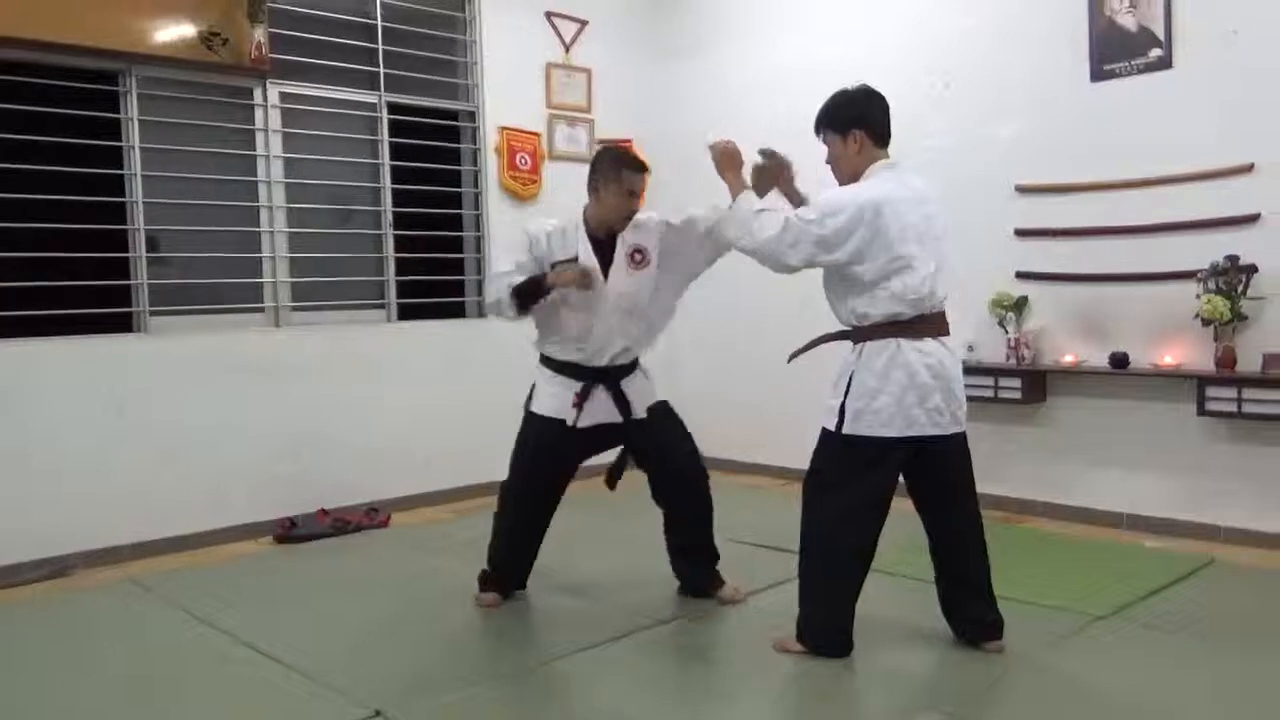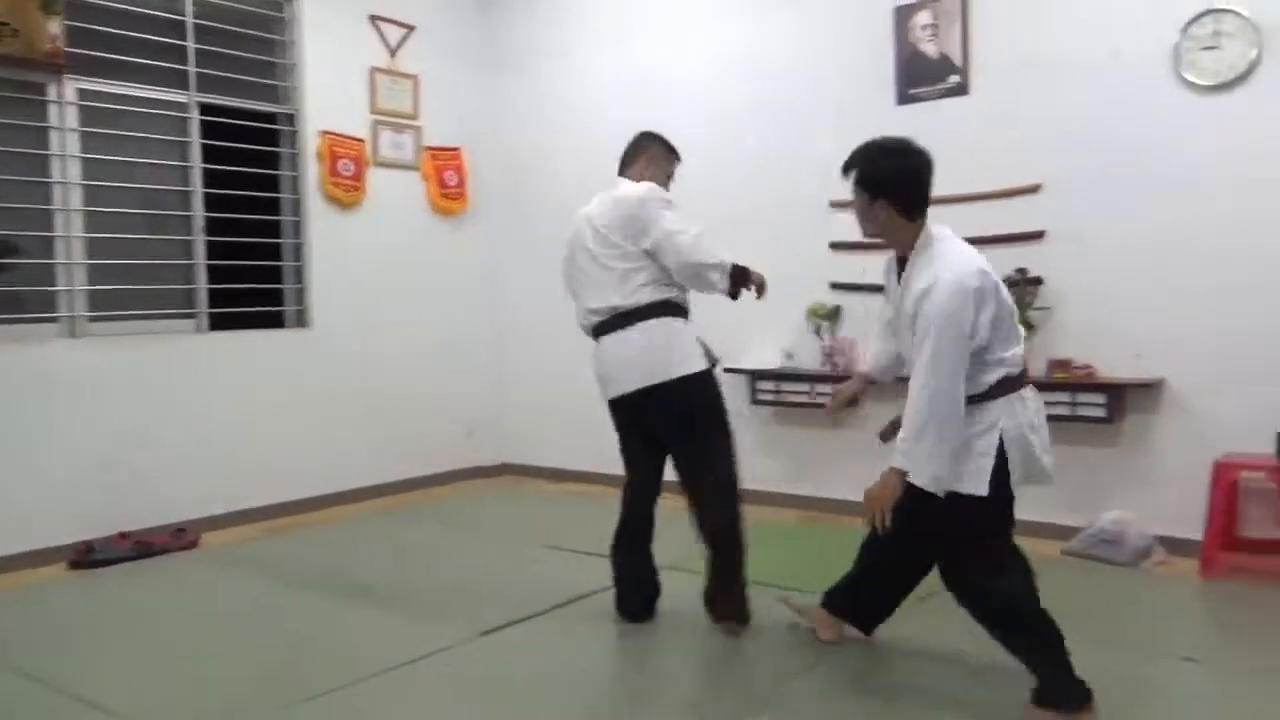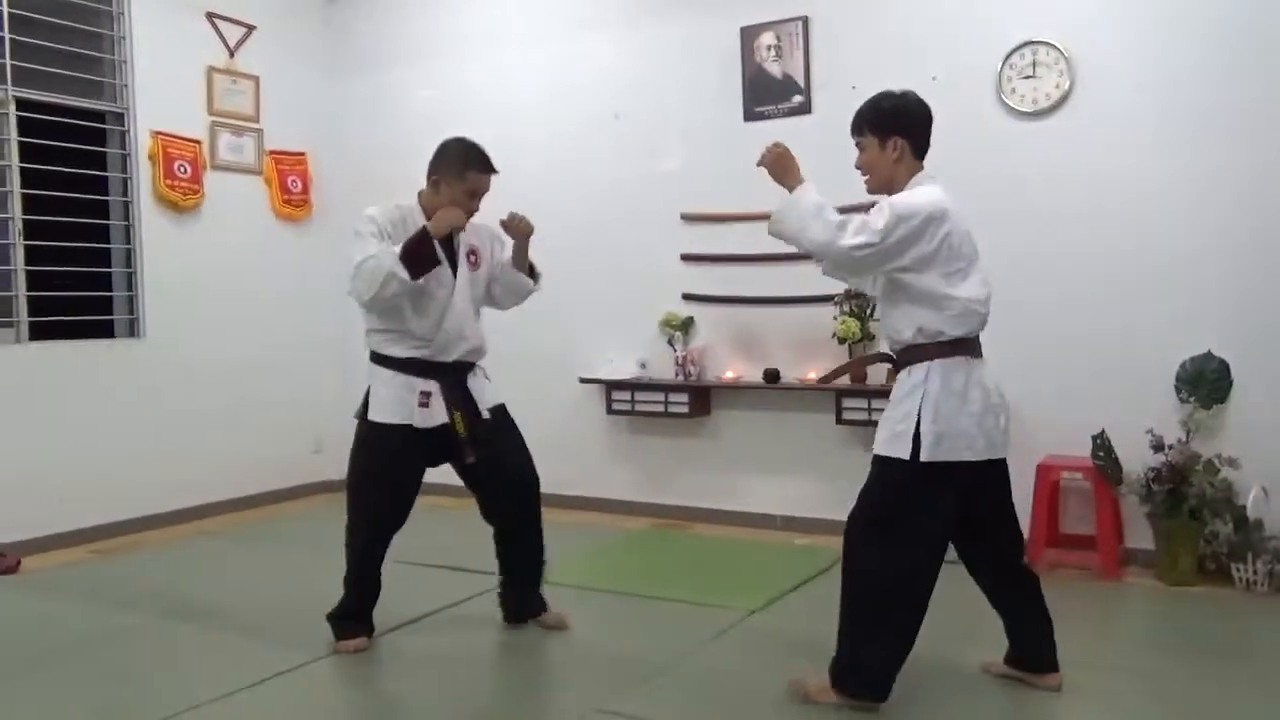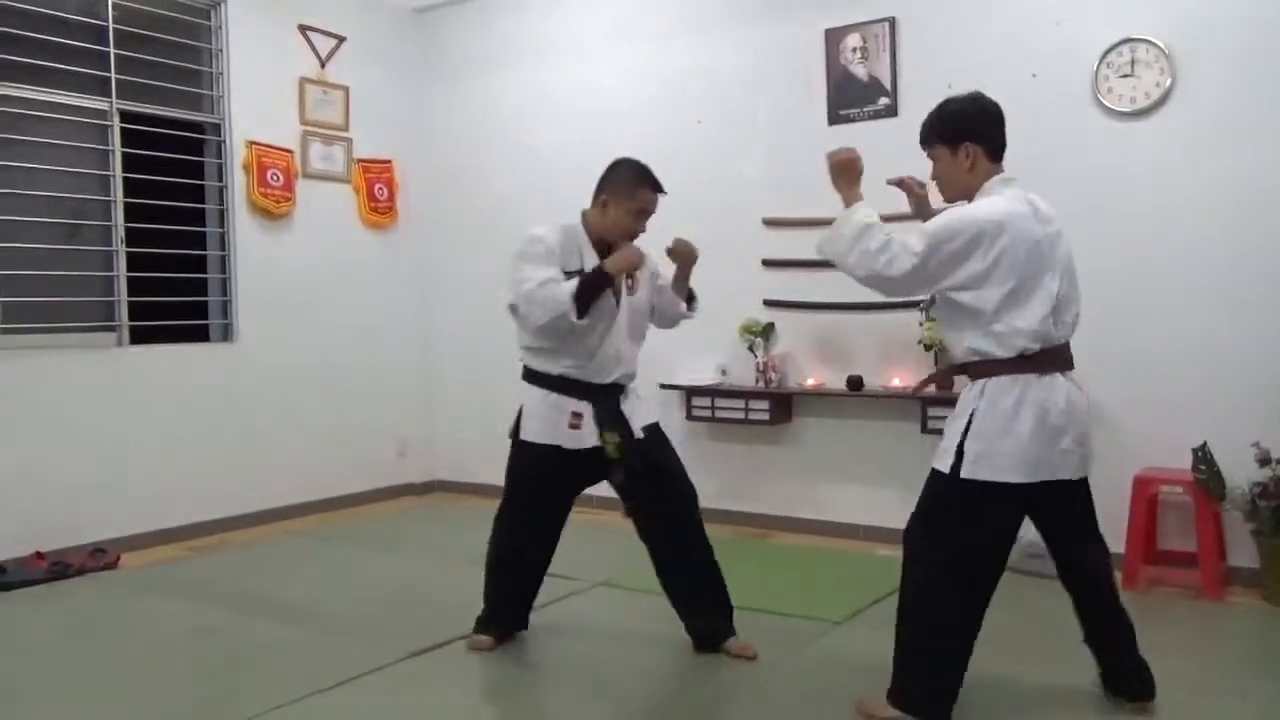
dt=1s
person 1, frame 1
left shoulder: (857, 203)
right shoulder: (914, 194)
left elbow: (774, 243)
left wrist: (736, 185)
right wrist: (794, 195)
left hip: (884, 372)
right hip: (935, 363)
left knee: (837, 503)
right knee: (949, 503)
left ankle: (823, 632)
right ankle: (982, 624)
person 1, frame 2
left shoulder: (948, 279)
right shoulder: (907, 255)
left elbow: (936, 389)
right elbow: (902, 330)
left wrist: (900, 474)
right wrist: (866, 376)
left hip: (989, 421)
right hip: (962, 414)
left knee: (973, 558)
right knee: (909, 524)
right ankle: (845, 612)
person 1, frame 3
left shoulder: (917, 210)
right shoulder: (925, 209)
left elbow: (844, 251)
right elbow: (861, 257)
left wrist: (795, 184)
right wrist: (817, 211)
left hip: (937, 393)
right hip: (964, 390)
left knee: (881, 540)
right knee: (989, 535)
left ankle: (858, 678)
right ankle: (1035, 657)
person 1, frame 4
left shoulder: (978, 222)
right shoulder: (1034, 212)
left elbow: (889, 268)
left wrist: (851, 196)
right wrist: (928, 218)
left hip: (1005, 408)
right hip: (1054, 400)
left knee: (940, 550)
right knee: (1078, 549)
person 2, frame 1
left shoulder: (656, 234)
right shoulder: (545, 238)
left elbow: (709, 239)
right elbow: (498, 294)
right wrist: (545, 283)
left hip: (627, 388)
right hip: (565, 392)
left knee: (684, 472)
right knee: (530, 489)
left ankle: (701, 575)
right ankle: (501, 578)
person 2, frame 2
left shoulder: (585, 219)
right shoulder: (646, 199)
right elbow: (691, 255)
right wrist: (741, 275)
left hip: (618, 356)
right hip: (662, 350)
left knee: (640, 484)
right knee: (710, 473)
left ankle: (634, 598)
right ankle: (727, 601)
person 2, frame 3
left shoulder: (477, 236)
right shoulder: (381, 224)
left elbow: (506, 294)
right elbow: (370, 287)
left wrist: (520, 250)
right wrist: (427, 236)
left hip: (464, 386)
right hip: (400, 390)
left knee: (517, 487)
right knee: (375, 511)
left ankle: (522, 600)
right ankle: (353, 619)
person 2, frame 4
left shoulder: (630, 258)
right shoulder: (544, 245)
left elbow: (669, 313)
right elbow: (542, 312)
left wrist: (684, 272)
right wrist: (605, 273)
left hip: (619, 408)
right hip: (555, 410)
left knee: (674, 507)
right knee: (524, 520)
left ankle: (711, 626)
right ankle: (500, 617)
